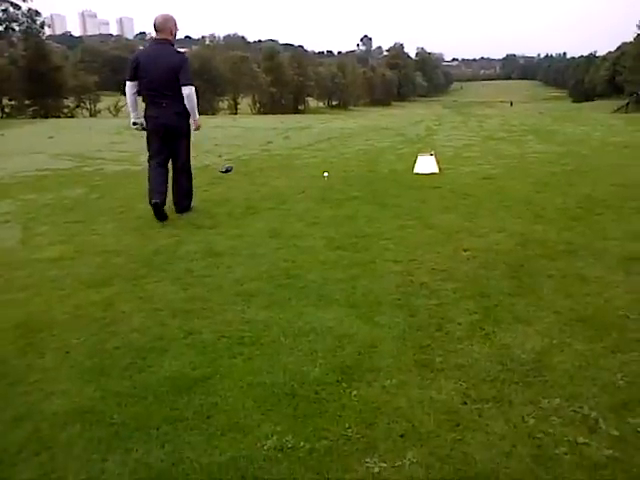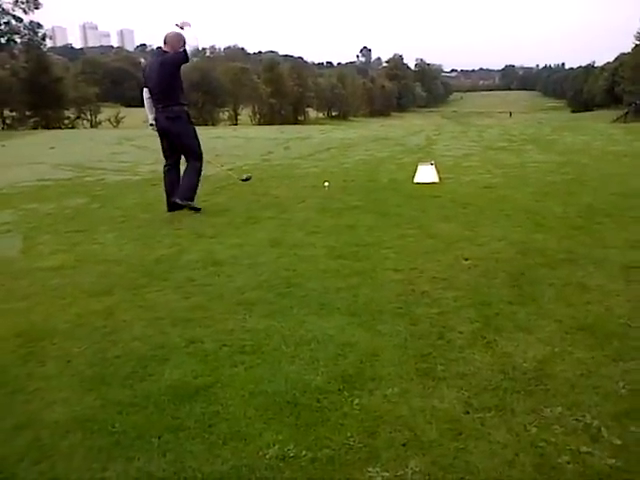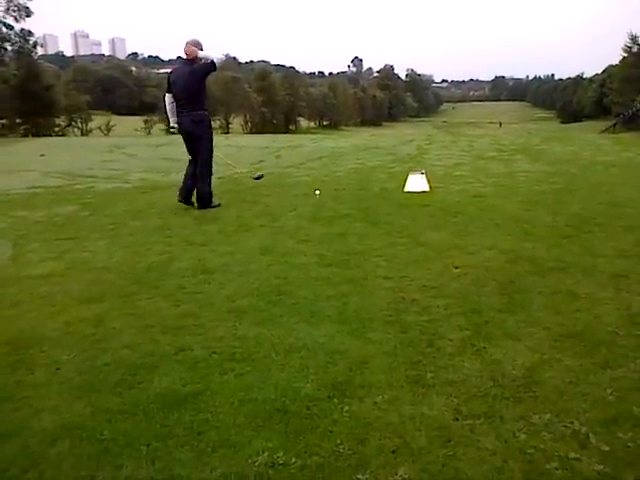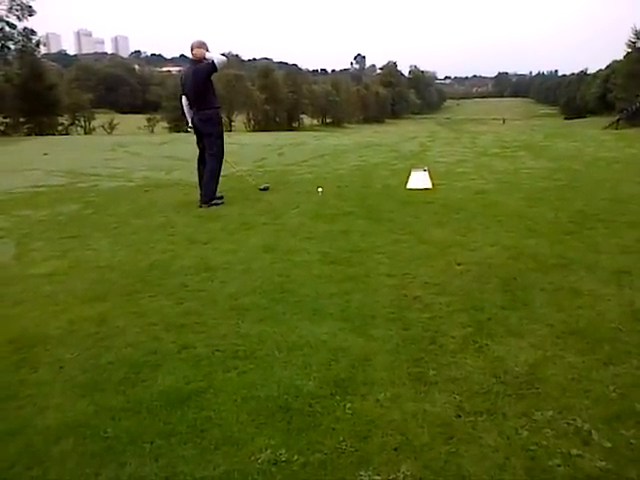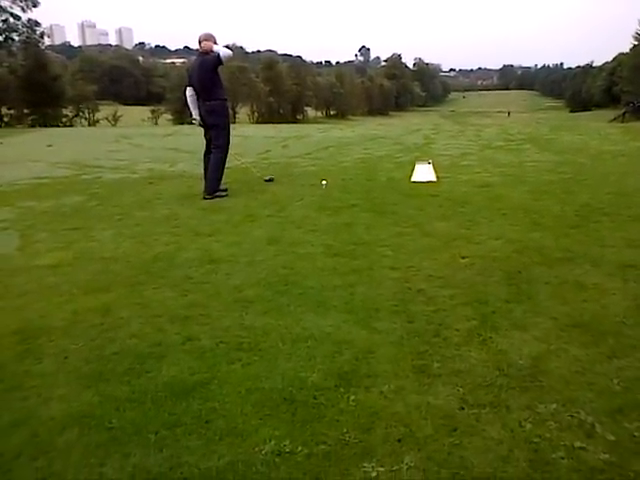
dt=1s
person 1, frame 1
left shoulder: (139, 56)
right shoulder: (179, 58)
left elbow: (130, 88)
right elbow: (188, 91)
left wrist: (135, 117)
right wrist: (195, 117)
left hip: (153, 116)
right hip: (177, 115)
left knee: (157, 161)
right knee: (181, 162)
left ankle: (157, 198)
right ankle: (182, 204)
person 1, frame 2
left shoulder: (150, 65)
right shoulder: (169, 61)
left elbow: (146, 94)
left wrist: (152, 119)
right wrist: (187, 28)
left hip: (161, 118)
right hip: (177, 116)
left knee: (171, 161)
right knee: (194, 157)
left ankle: (173, 202)
right ankle: (184, 196)
person 1, frame 3
left shoulder: (173, 73)
right shoulder: (197, 70)
left elbow: (169, 99)
left wrist: (173, 121)
right wrist: (200, 54)
left hip: (183, 121)
right hip: (199, 119)
left knee: (194, 159)
right knee: (204, 161)
left ankle: (185, 194)
right ankle: (204, 200)
person 1, frame 4
left shoulder: (186, 73)
right shoulder: (201, 69)
left elbow: (185, 100)
right elbow: (222, 60)
left wrist: (191, 122)
right wrist: (206, 55)
left hip: (198, 118)
right hip: (210, 117)
left knee: (204, 156)
right knee: (214, 156)
left ankle: (207, 193)
right ankle: (207, 198)
person 1, frame 5
left shoulder: (194, 65)
right shoulder: (207, 61)
left elbow: (189, 92)
right elbow: (228, 54)
left wrist: (196, 114)
right wrist: (213, 48)
left hip: (205, 109)
right hip: (217, 108)
left knee: (211, 148)
right knee: (219, 148)
left ankle: (211, 185)
right ankle: (211, 189)
